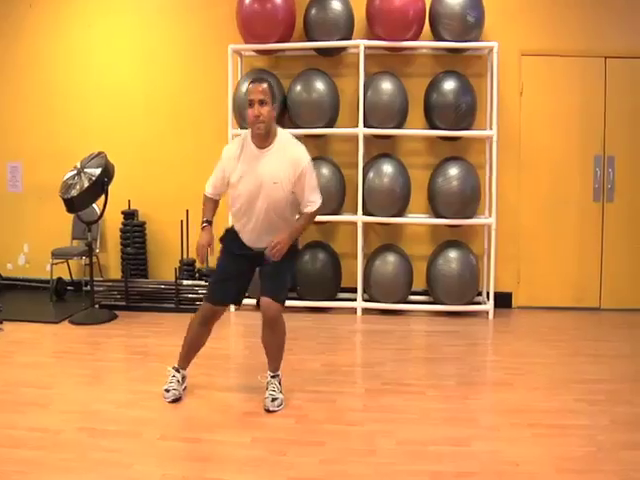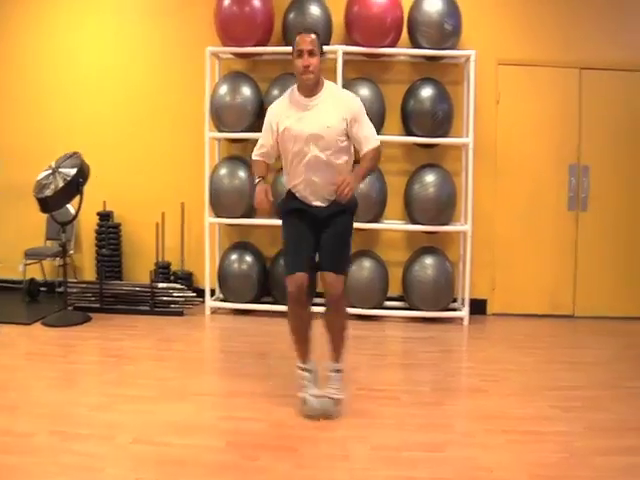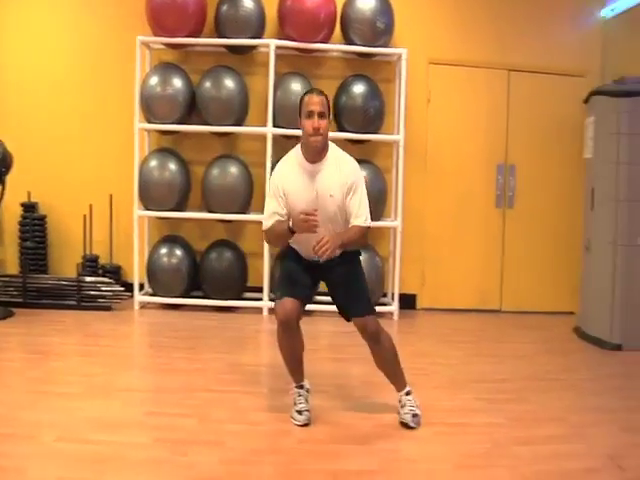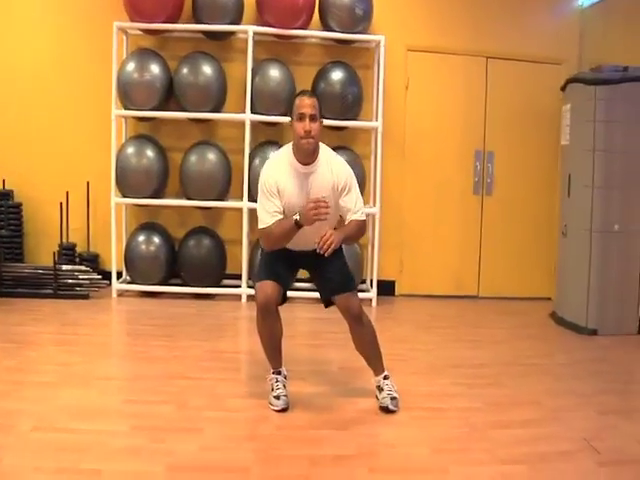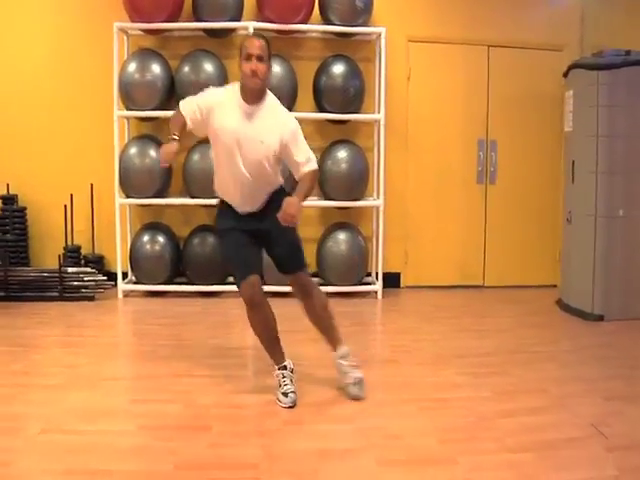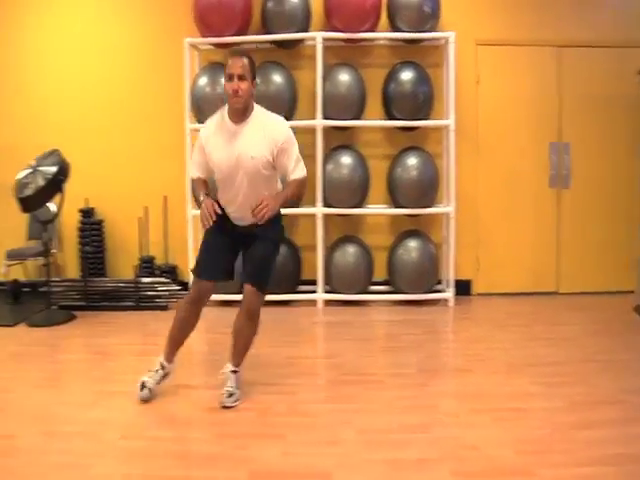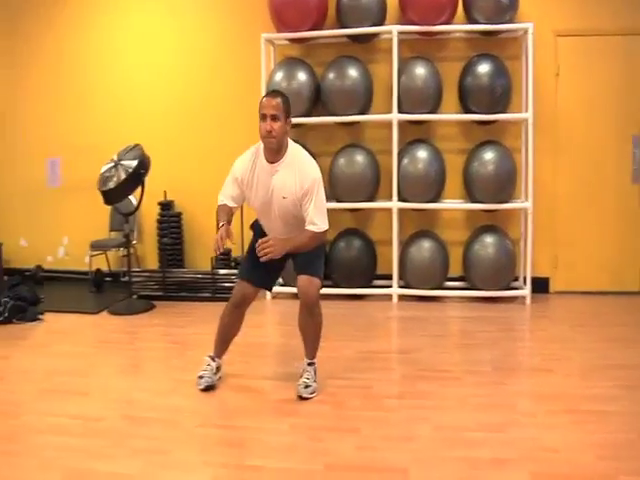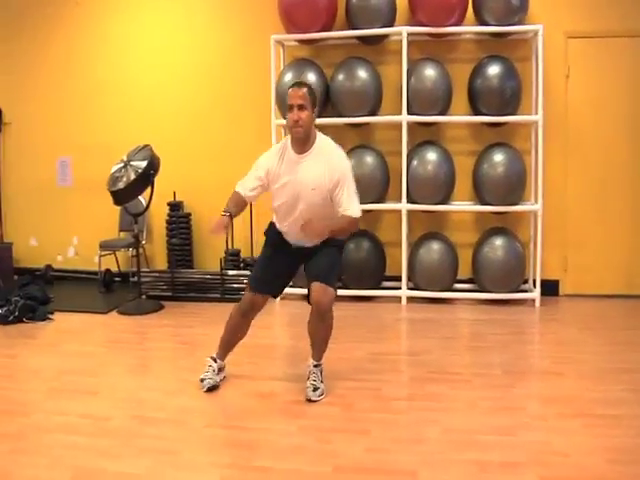
dt=0.3s
person 1, frame 1
left shoulder: (295, 154)
right shoulder: (233, 150)
left elbow: (312, 207)
right elbow: (212, 191)
left wrist: (290, 235)
right wrist: (207, 227)
left hip: (279, 247)
right hip: (240, 241)
left knee: (271, 311)
right knee: (209, 310)
left ankle: (273, 378)
right ankle: (178, 373)
person 1, frame 2
left shoulder: (347, 103)
right shoulder: (279, 108)
left elbow: (372, 148)
right elbow: (262, 154)
left wrist: (356, 175)
right wrist: (261, 182)
left hip: (336, 207)
right hip: (298, 206)
left knee: (335, 290)
right knee: (296, 287)
left ankle: (336, 371)
right ankle: (306, 370)
person 1, frame 3
left shoulder: (348, 169)
right shoulder: (282, 171)
left elbow: (362, 230)
right elbow: (271, 237)
left wrist: (337, 239)
right wrist: (293, 224)
left hip: (340, 255)
right hip: (297, 257)
left knee: (370, 326)
right knee: (285, 315)
left ankle: (404, 392)
right ankle: (299, 388)
person 1, frame 4
left shoulder: (339, 168)
right shoulder: (273, 169)
left elbow: (359, 223)
right elbow: (267, 239)
left wrist: (338, 233)
right wrist: (300, 220)
left hip: (324, 246)
right hip: (282, 247)
left knee: (353, 309)
right knee: (265, 299)
left ankle: (382, 378)
right ankle: (277, 375)
person 1, frame 5
left shoulder: (283, 120)
right shoulder: (215, 101)
left elbow: (309, 170)
right elbow: (181, 114)
left wrist: (297, 199)
right wrist: (174, 142)
left hip: (273, 207)
right hip: (232, 211)
left knee: (301, 284)
right knee: (251, 291)
left ankle: (341, 354)
right ankle: (283, 369)
person 1, frame 6
left shoulder: (275, 129)
right shoulder: (209, 131)
left elbow: (298, 181)
right elbow: (197, 176)
left wrist: (277, 199)
right wrist: (203, 199)
left hip: (263, 224)
right hip: (224, 218)
left knee: (252, 300)
right knee: (198, 293)
left ankle: (233, 371)
right ankle: (164, 365)
person 1, frame 7
left shoulder: (306, 169)
right shoulder: (245, 163)
left elbow: (318, 233)
right elbow: (226, 201)
left wrist: (284, 246)
right wrist: (223, 224)
left hip: (304, 239)
right hip: (266, 235)
left knee: (309, 294)
right knee: (240, 297)
left ankle: (310, 366)
right ankle: (215, 361)
person 1, frame 8
left shoulder: (335, 159)
right shoulder: (272, 158)
left elbow: (351, 220)
right elbow: (243, 192)
left wrist: (327, 228)
right wrist: (227, 214)
left hip: (326, 241)
right hip: (283, 238)
left knee: (322, 301)
right knee: (250, 303)
left ankle: (316, 368)
right ankle: (217, 362)
